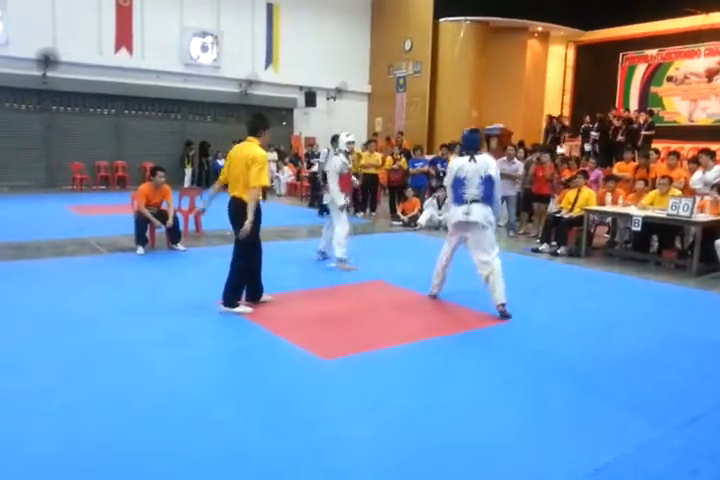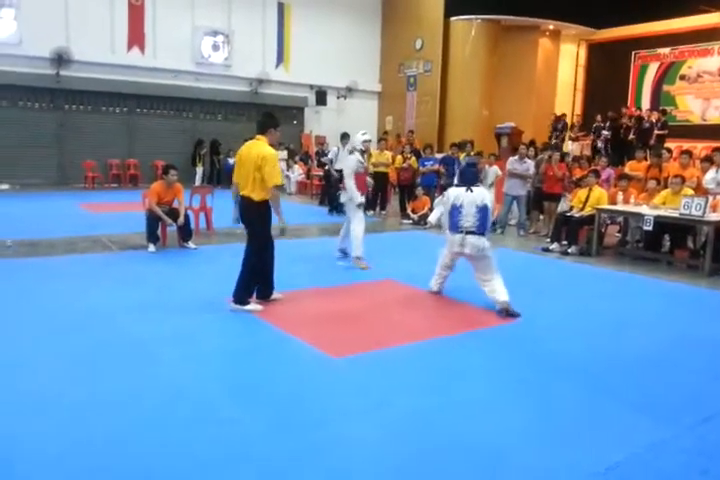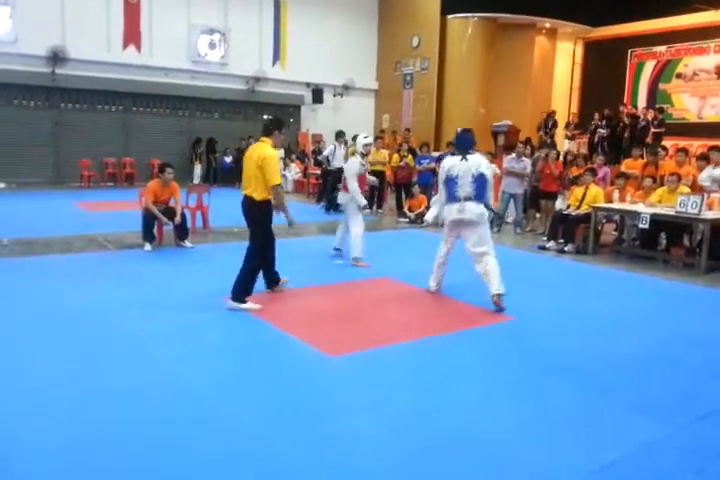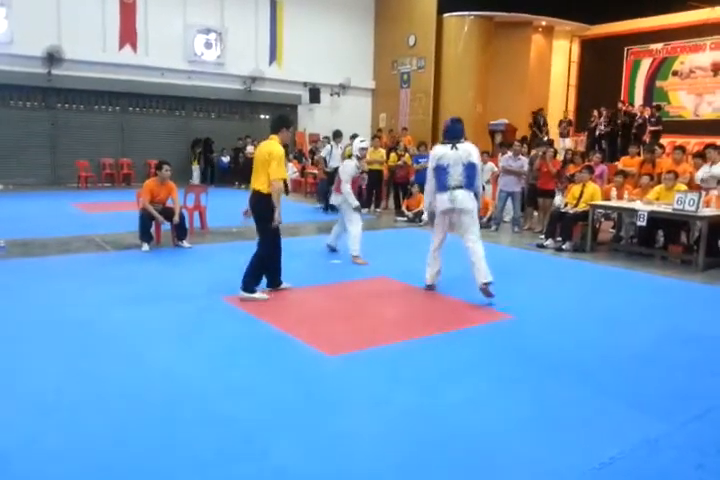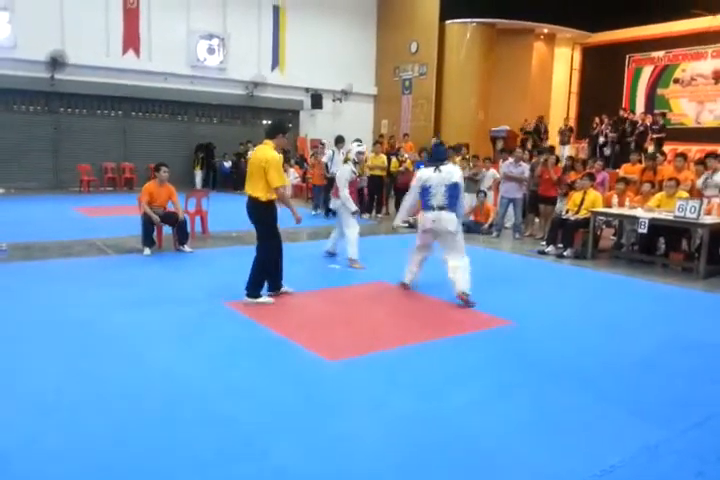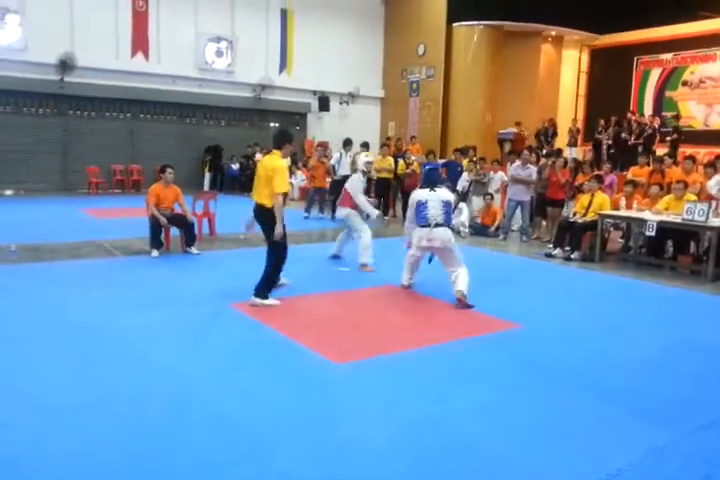
dt=0.4s
person 1, frame 1
left shoulder: (236, 150)
right shoulder: (259, 155)
left elbow: (221, 180)
right elbow: (255, 189)
left wrist: (207, 204)
right wrist: (250, 219)
left hip: (235, 204)
right hip: (247, 208)
left knee: (253, 251)
right knee: (244, 254)
left ankle: (255, 294)
right ankle: (230, 302)
person 1, frame 2
left shoulder: (244, 148)
right shoulder: (268, 152)
left elbow: (236, 183)
right elbow: (272, 189)
left wrist: (238, 208)
right wrist: (281, 218)
left hip: (246, 204)
right hip: (258, 206)
left knee: (265, 248)
right knee: (255, 252)
left ankle: (265, 292)
right ankle: (240, 299)
person 1, frame 3
left shoulder: (253, 149)
right shoulder: (269, 153)
right elbow: (275, 188)
left wrist: (273, 204)
right wrist: (287, 214)
left hip: (249, 201)
right hip: (259, 205)
left knee: (267, 243)
right knee: (256, 251)
left ankle: (273, 281)
right ankle: (238, 297)
person 1, frame 4
left shoulder: (263, 145)
right shoulder: (277, 150)
right elbow: (276, 183)
left wrist: (252, 205)
right wrist: (278, 210)
left hip: (257, 197)
right hip: (265, 199)
left knee: (273, 241)
right knee: (267, 244)
left ankle: (274, 282)
right ankle: (248, 287)
person 1, frame 5
left shoulder: (257, 150)
right shoulder: (272, 156)
right elbow: (279, 190)
right wrist: (294, 211)
left hip: (254, 203)
right hip: (263, 206)
left knee: (274, 246)
right knee: (266, 250)
left ankle: (275, 286)
right ankle: (252, 294)
person 1, frame 6
left shoulder: (265, 160)
right shoulder: (280, 165)
right elbow: (278, 197)
left wrist: (253, 218)
right wrist: (279, 224)
left hip: (260, 209)
right hip: (269, 211)
left knee: (276, 246)
right knee: (279, 250)
left ankle: (273, 279)
right ankle: (260, 294)
person 2, frame 1
left shoulder: (454, 163)
right shoulder: (490, 162)
left elbow: (450, 191)
right elbow: (495, 193)
right wrist: (494, 216)
left hip: (458, 214)
right hip: (481, 213)
left knee: (447, 252)
right knee: (489, 259)
left ankle: (435, 290)
right ankle: (500, 303)
person 2, frame 2
left shoulder: (450, 193)
right shoulder: (486, 194)
left elbow: (445, 219)
right elbow: (488, 221)
left hip: (455, 240)
right hip: (477, 241)
left knee: (446, 262)
right knee: (490, 276)
left ankle: (435, 286)
right ankle: (504, 302)
person 2, frame 3
left shoulder: (446, 163)
right shoulder: (482, 161)
left elbow: (442, 192)
right elbow: (488, 190)
left wrist: (443, 212)
right wrist: (486, 208)
left hip: (452, 211)
right hip: (475, 211)
left knee: (445, 250)
right knee: (485, 253)
left ankle: (434, 285)
right ankle: (496, 294)
person 2, frame 4
left shoulder: (437, 151)
right shoulder: (472, 149)
left elbow: (430, 182)
right elbow: (478, 179)
left wrist: (428, 208)
right wrist: (476, 199)
left hip: (443, 200)
right hip: (465, 199)
left knee: (437, 242)
right knee: (473, 241)
left ankle: (431, 281)
right ankle: (484, 281)
person 2, frame 5
left shoulder: (421, 174)
right shoulder: (455, 171)
left elbow: (410, 199)
right elbow: (460, 200)
left wrist: (399, 219)
right wrist: (459, 218)
left hip: (428, 219)
right hip: (448, 219)
left knee: (419, 252)
right knee: (457, 257)
left ankle: (407, 281)
right ankle: (463, 291)
person 2, frame 6
left shoulder: (416, 194)
right shoulder: (448, 195)
left elbow: (410, 222)
left wrist: (409, 242)
left hip: (421, 235)
right hip: (443, 235)
left knee: (413, 256)
right knee: (458, 268)
left ankle: (406, 281)
right ankle: (460, 293)
person 3, frame 1
left shoulder: (347, 158)
right shoulder: (337, 160)
right elbow: (332, 182)
right wrist: (340, 201)
left hip: (341, 197)
right hip: (336, 198)
left knee: (332, 223)
right knee: (342, 226)
left ankle: (323, 250)
right ankle: (341, 259)
person 3, frame 2
left shoulder: (362, 157)
right shoulder: (352, 158)
right elbow: (349, 181)
left wrist: (368, 181)
right wrist: (358, 199)
left hip: (357, 195)
right hip: (352, 196)
left knee: (350, 222)
right knee: (358, 224)
left ankle: (342, 248)
right ankle: (357, 257)
person 3, frame 3
left shoulder: (362, 160)
right shoulder: (354, 162)
left elbow: (362, 177)
right elbow: (352, 184)
left wrist: (371, 179)
right wrist: (362, 201)
left hip: (353, 196)
right hip: (351, 196)
left knee: (347, 222)
right knee: (357, 225)
left ankle: (338, 246)
right ankle: (356, 257)
person 3, frame 4
left shoulder: (356, 163)
right shoulder: (350, 164)
right elbow: (345, 186)
left wrist: (361, 180)
right wrist: (355, 203)
left hip: (345, 197)
right hip: (344, 198)
left knee: (343, 221)
right knee: (355, 224)
left ankle: (331, 244)
right ankle: (355, 255)
person 3, frame 5
left shoulder: (353, 168)
right shoulder: (346, 169)
right elbow: (343, 191)
right wrist: (353, 207)
left hip: (346, 203)
right hip: (343, 203)
left knee: (341, 227)
right knee: (352, 228)
left ankle: (330, 249)
right ankle: (352, 259)
person 3, frame 6
left shoulder: (360, 178)
right shoulder: (357, 179)
left elbow: (360, 198)
right elbow: (359, 199)
left wrist: (369, 201)
right wrist: (373, 212)
left hip: (350, 210)
right hip: (348, 210)
left knee: (350, 231)
right knee: (365, 233)
left ankle: (336, 253)
right ankle: (364, 264)
